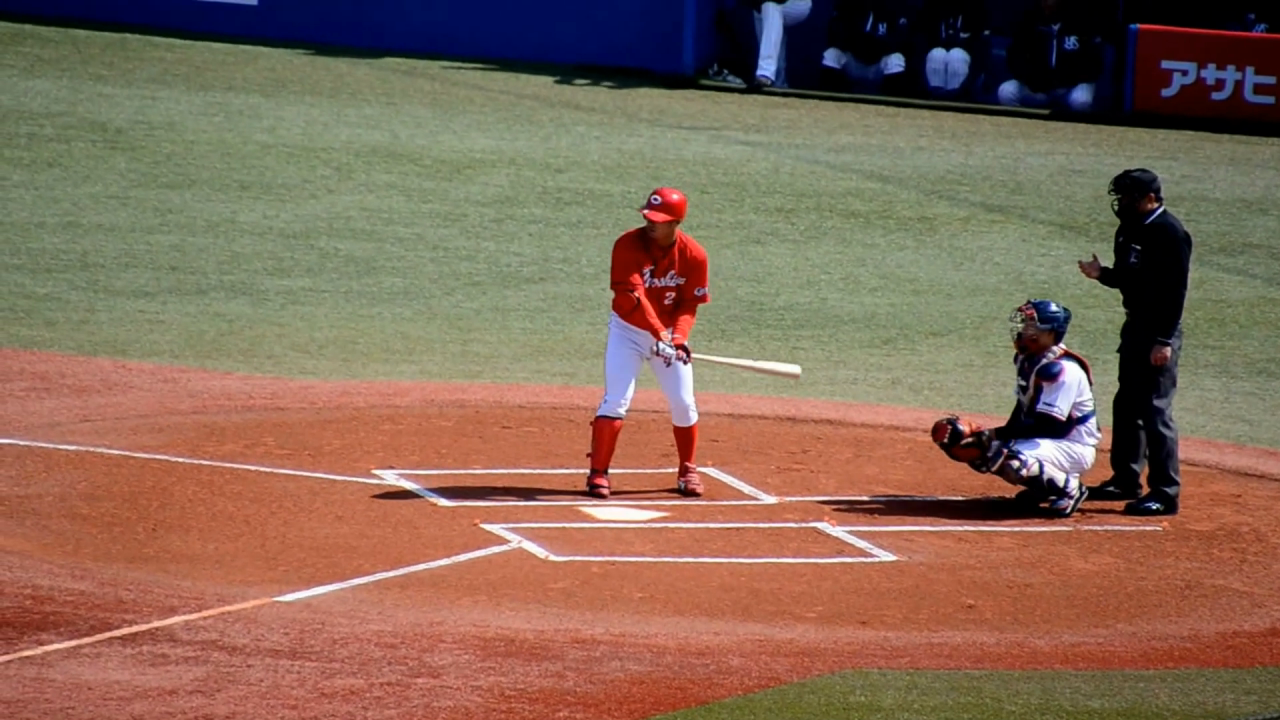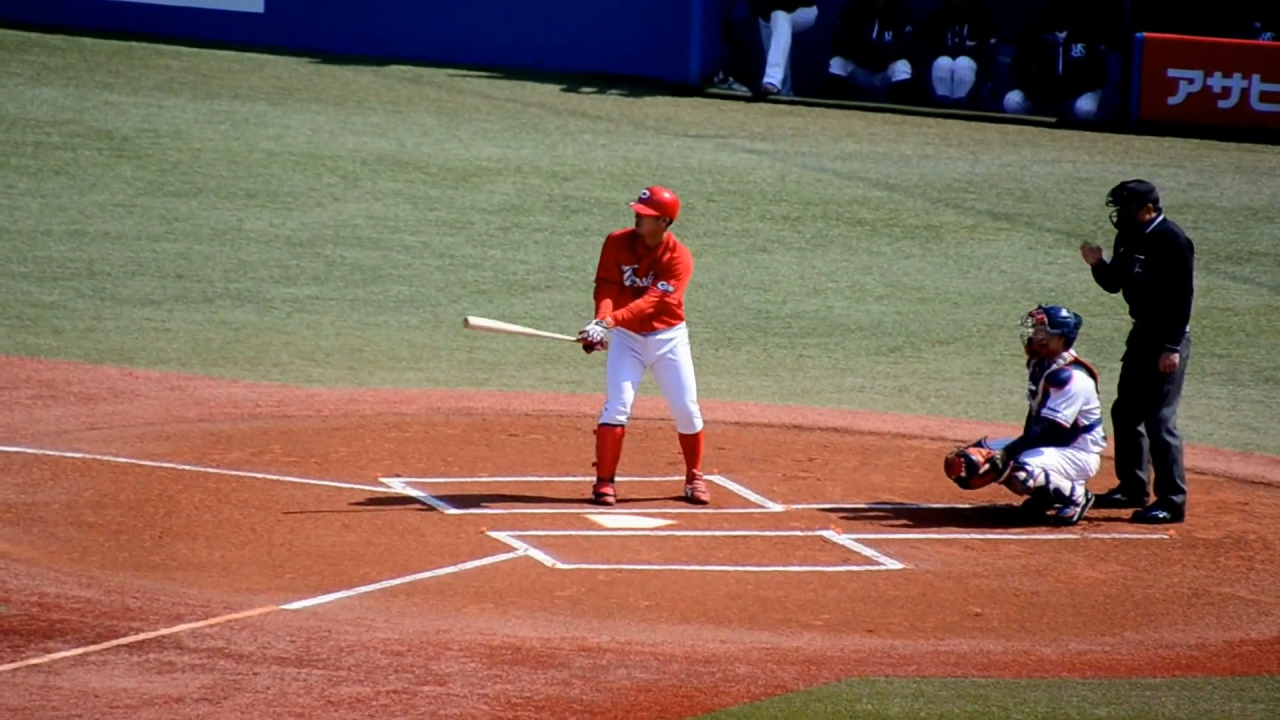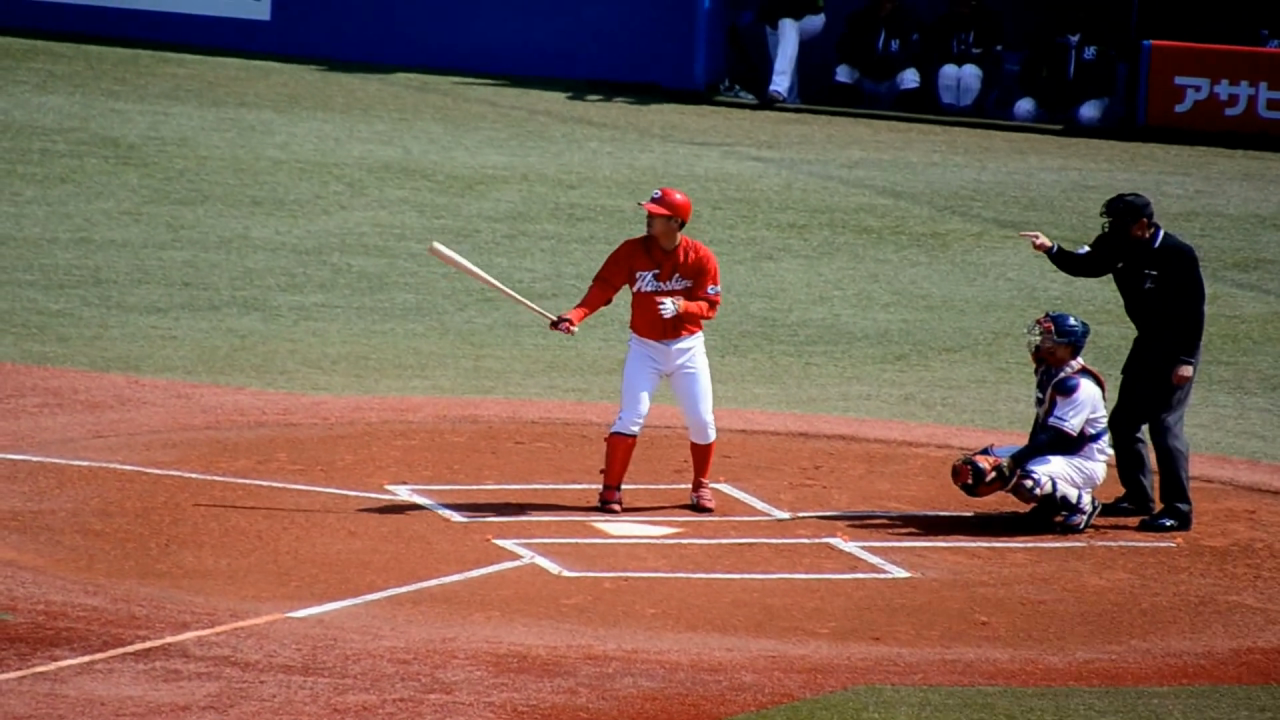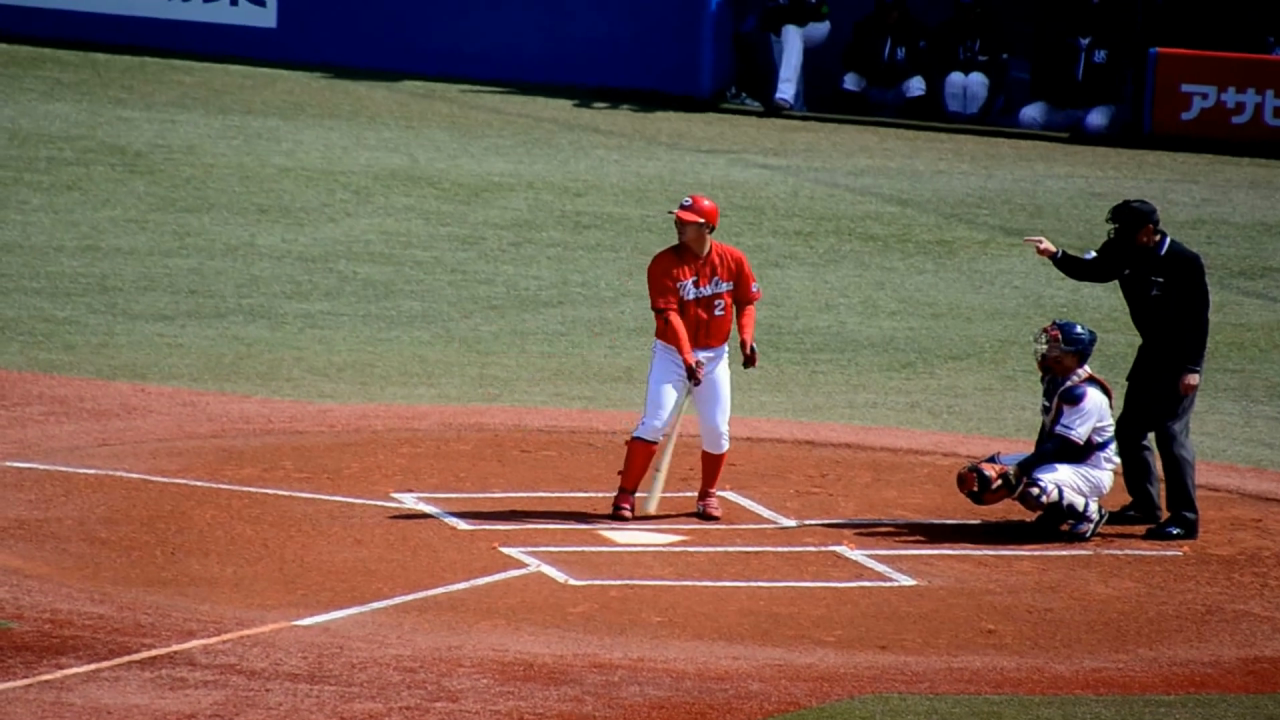
dt=0.3s
person 1, frame 1
left shoulder: (1169, 232)
right shoulder: (1130, 228)
left elbow: (1175, 290)
left wrist: (1164, 340)
right wrist: (1101, 273)
left hip: (1158, 332)
right hip: (1134, 326)
left knee: (1155, 410)
right knee: (1126, 405)
left ankle: (1165, 493)
right ankle: (1126, 479)
person 1, frame 2
left shoulder: (1170, 240)
right shoulder: (1127, 237)
left elbow: (1181, 297)
right elbow: (1114, 284)
left wrist: (1172, 347)
right wrist: (1098, 264)
left hip: (1167, 340)
right hip: (1141, 335)
left knee: (1159, 418)
right knee: (1125, 413)
left ankle: (1172, 501)
right ankle: (1133, 488)
person 1, frame 3
left shoulder: (1178, 254)
right shoulder: (1116, 247)
left elbow: (1194, 310)
right elbow: (1082, 265)
left wrist: (1187, 359)
right wrist: (1052, 249)
left hip: (1176, 350)
right hip: (1146, 344)
left knee: (1165, 424)
right knee: (1123, 421)
left ankle: (1178, 510)
right ankle: (1138, 496)
person 1, frame 4
left shoulder: (1184, 262)
right shoulder: (1123, 253)
left elbow: (1199, 317)
right elbow: (1090, 269)
left wrist: (1193, 367)
right wrist: (1056, 254)
left hip: (1180, 358)
right hip: (1150, 352)
left knee: (1171, 432)
right knee: (1129, 429)
left ankle: (1185, 518)
right ankle: (1145, 505)
person 2, frame 1
left shoulder: (693, 254)
right shoulder: (628, 245)
left elbow: (689, 305)
right elbow: (634, 297)
left wrist: (679, 339)
right wrist: (660, 337)
left hip: (669, 332)
right hip: (627, 330)
left knee: (683, 402)
right knee: (616, 401)
left ankle: (688, 470)
right ankle: (599, 472)
person 2, frame 2
left shoulder: (679, 256)
right shoulder: (617, 242)
left elbow: (653, 301)
right elbow: (606, 287)
left wrist: (608, 321)
right wrist: (599, 325)
left hip: (670, 338)
right hip: (627, 337)
left knee: (686, 410)
right knee: (617, 407)
left ankle: (695, 478)
right ankle: (605, 481)
person 2, frame 3
left shoulder: (701, 257)
right shoulder: (632, 250)
left elbow: (709, 306)
right elbow: (603, 287)
left wrist: (678, 306)
right wrist: (575, 316)
left hip: (687, 347)
right hip: (646, 347)
left knee: (702, 420)
right knee: (631, 417)
left ankle: (701, 486)
right ankle: (611, 488)
person 2, frame 4
left shoulder: (733, 259)
right shoulder: (664, 263)
left elbow: (746, 302)
right elbow: (669, 315)
left wrist: (746, 338)
right wrist: (687, 357)
left hip: (714, 355)
right hip: (672, 354)
left knee: (716, 430)
right knee: (654, 422)
left ankle: (707, 494)
right ankle: (625, 495)
person 3, frame 1
left shoulder: (1061, 369)
right shoulder: (1027, 360)
left elbow: (1045, 424)
right elbow: (1022, 409)
left wrist: (994, 434)
right wrist: (984, 433)
left hip: (1073, 447)
right hip: (1042, 440)
left knee: (1014, 462)
right knee: (974, 447)
left ankle: (1068, 486)
right ankle: (1042, 486)
person 3, frame 2
left shoulder: (1071, 376)
right shoulder: (1039, 365)
left elbow: (1046, 429)
left wrist: (1004, 454)
right wrist: (1021, 448)
left hip: (1077, 454)
right hip: (1045, 446)
left knee: (1020, 472)
right knee: (978, 454)
left ankle: (1075, 495)
right ankle: (1045, 493)
person 3, frame 3
left shoulder: (1078, 385)
right shoulder: (1048, 373)
left elbow: (1054, 438)
left wrist: (1012, 462)
right wrist: (1027, 456)
left hip: (1083, 463)
right hip: (1053, 453)
left knee: (1026, 480)
right knee: (985, 461)
left ankle: (1082, 503)
right ankle: (1052, 501)
person 3, frame 4
left shoulder: (1085, 394)
right shoulder: (1054, 381)
left elbow: (1060, 446)
left wrist: (1018, 470)
right wrist: (1033, 463)
left hip: (1090, 471)
right hip: (1058, 461)
left knee: (1033, 488)
right knee: (990, 470)
left ankle: (1088, 511)
right ankle: (1058, 509)
